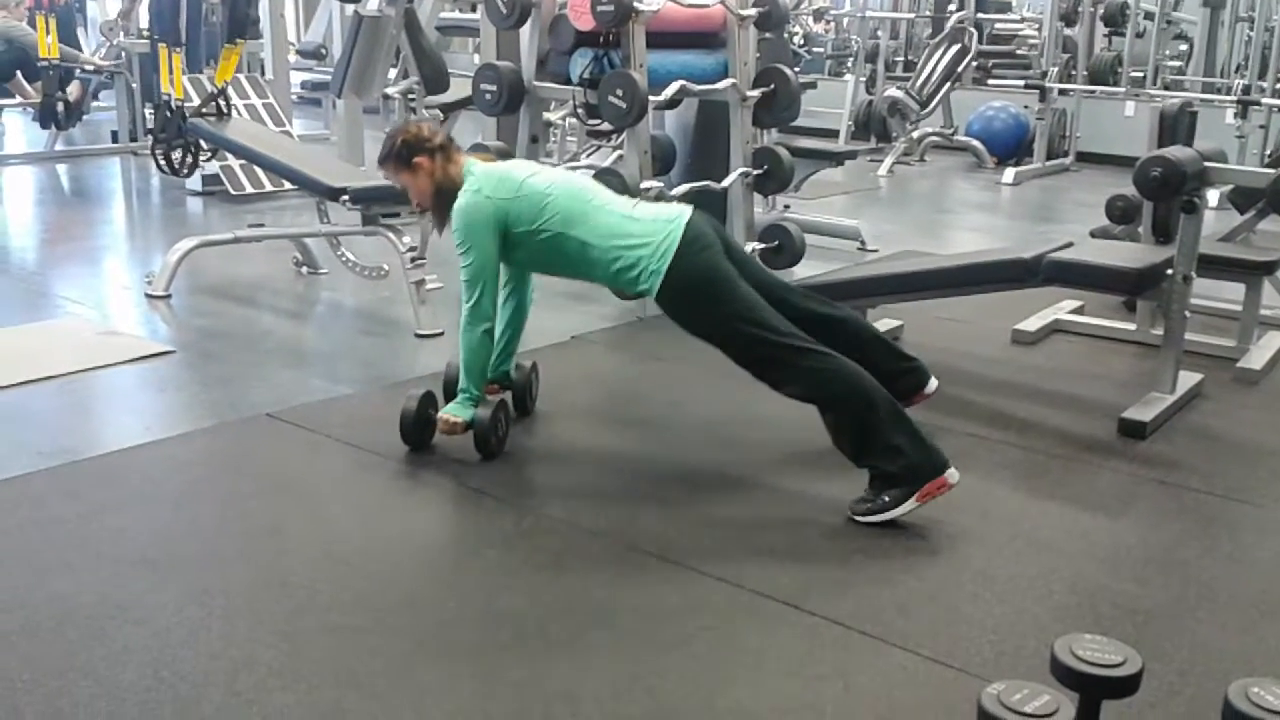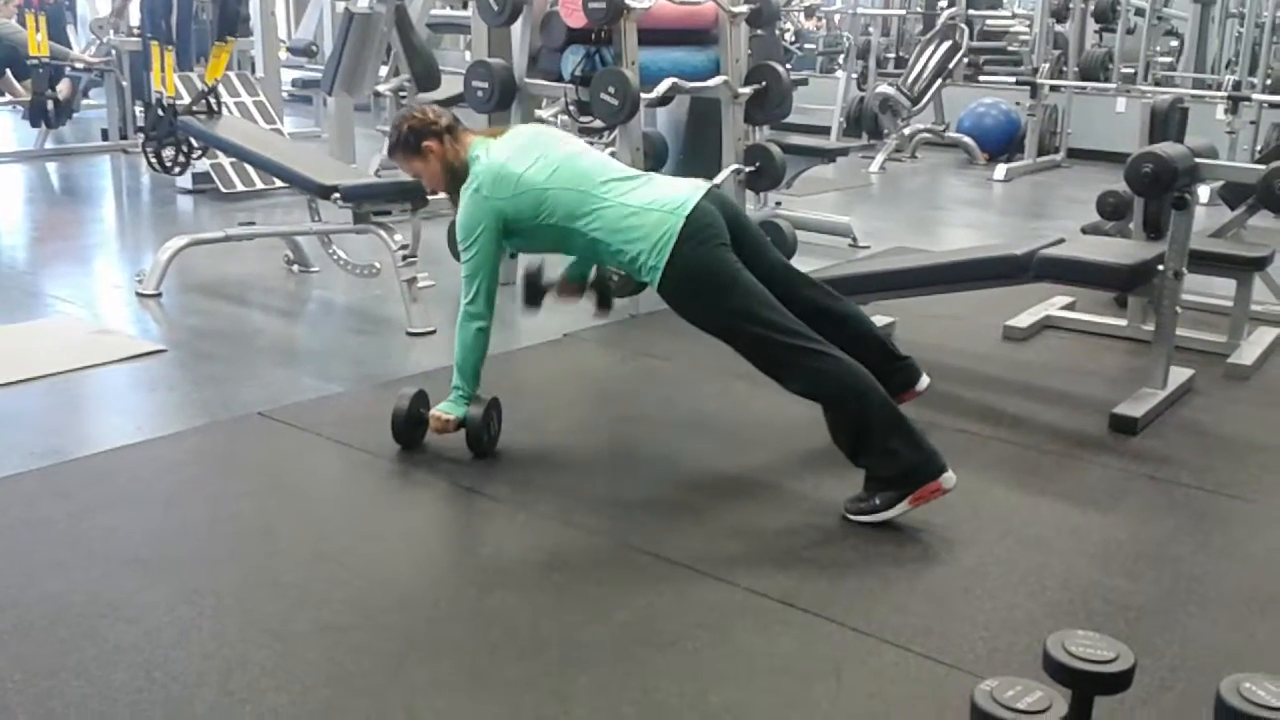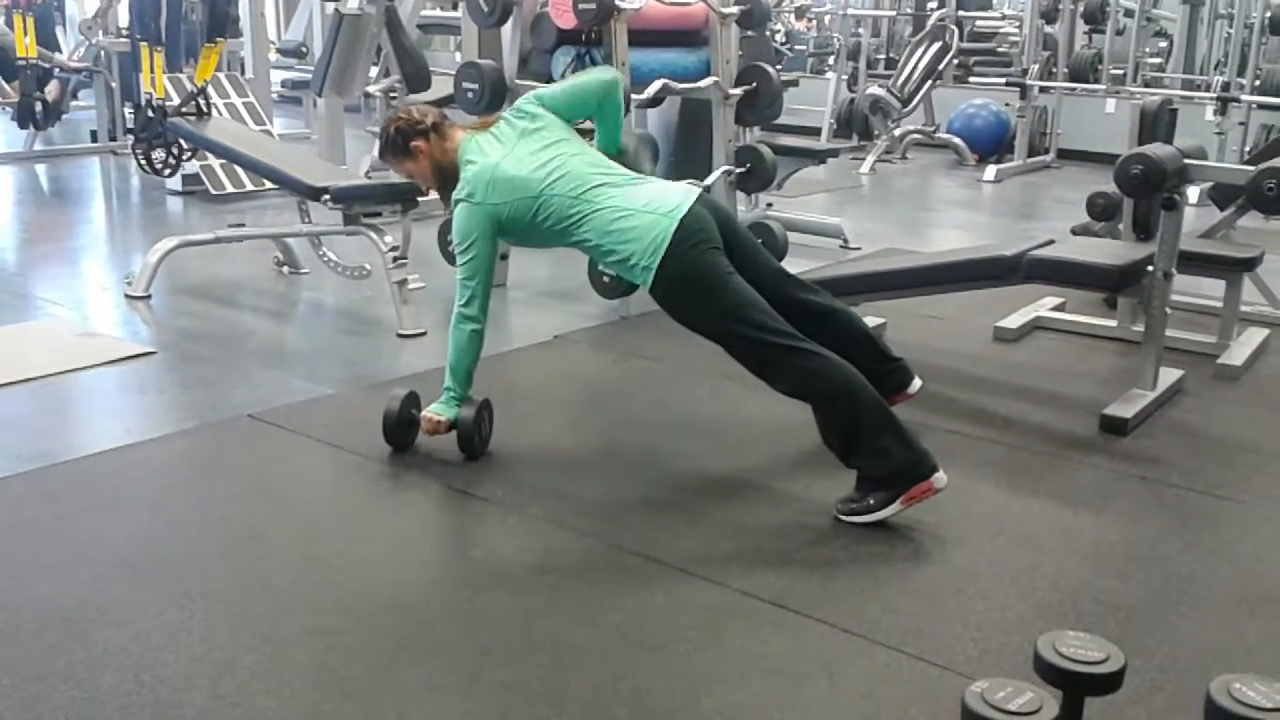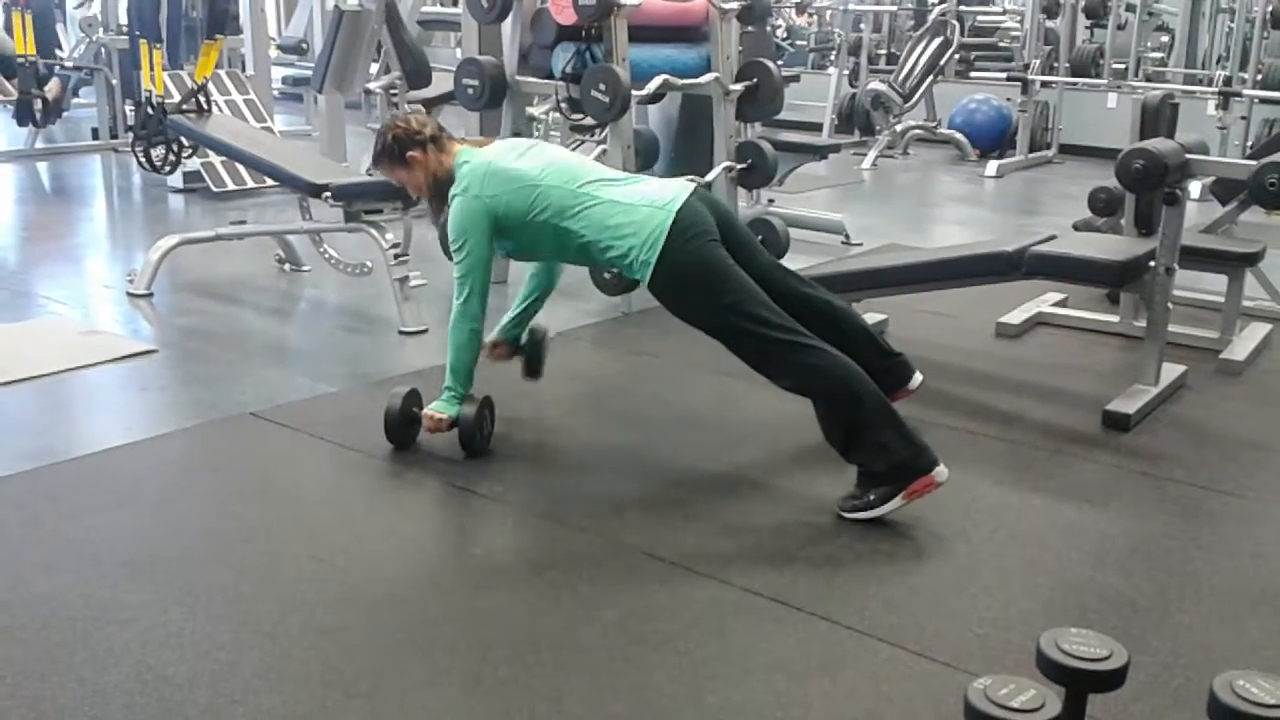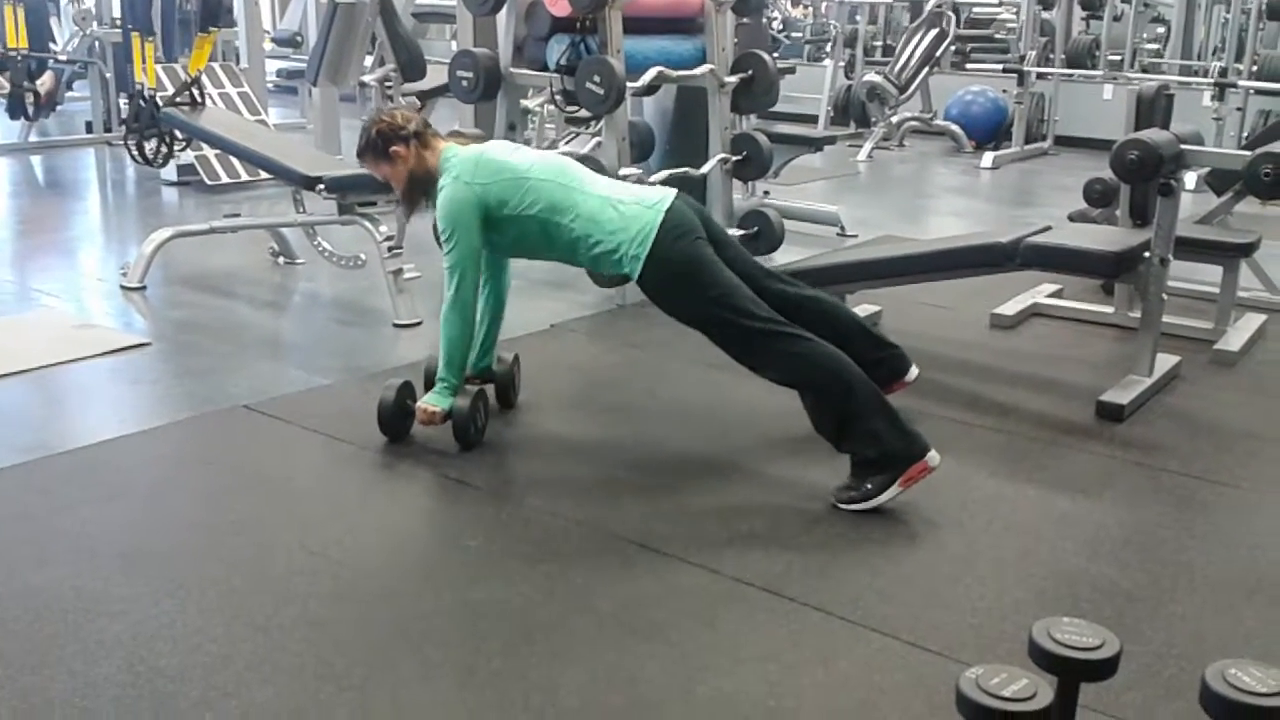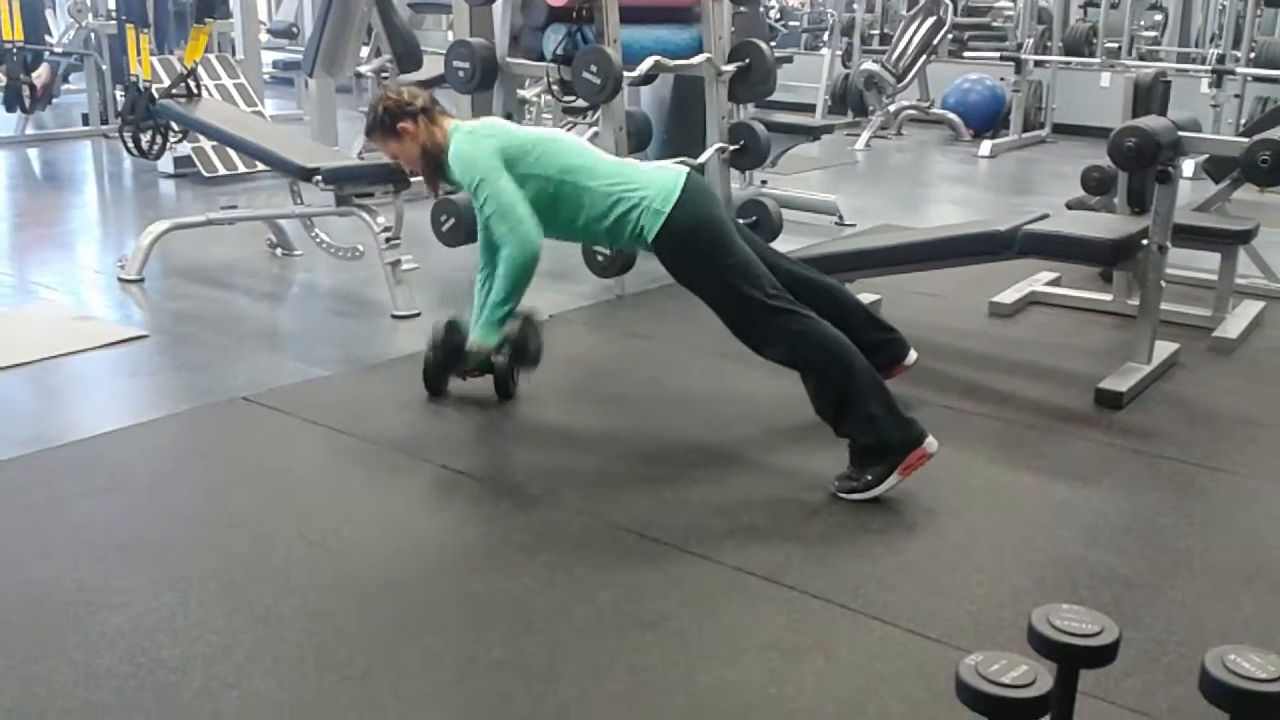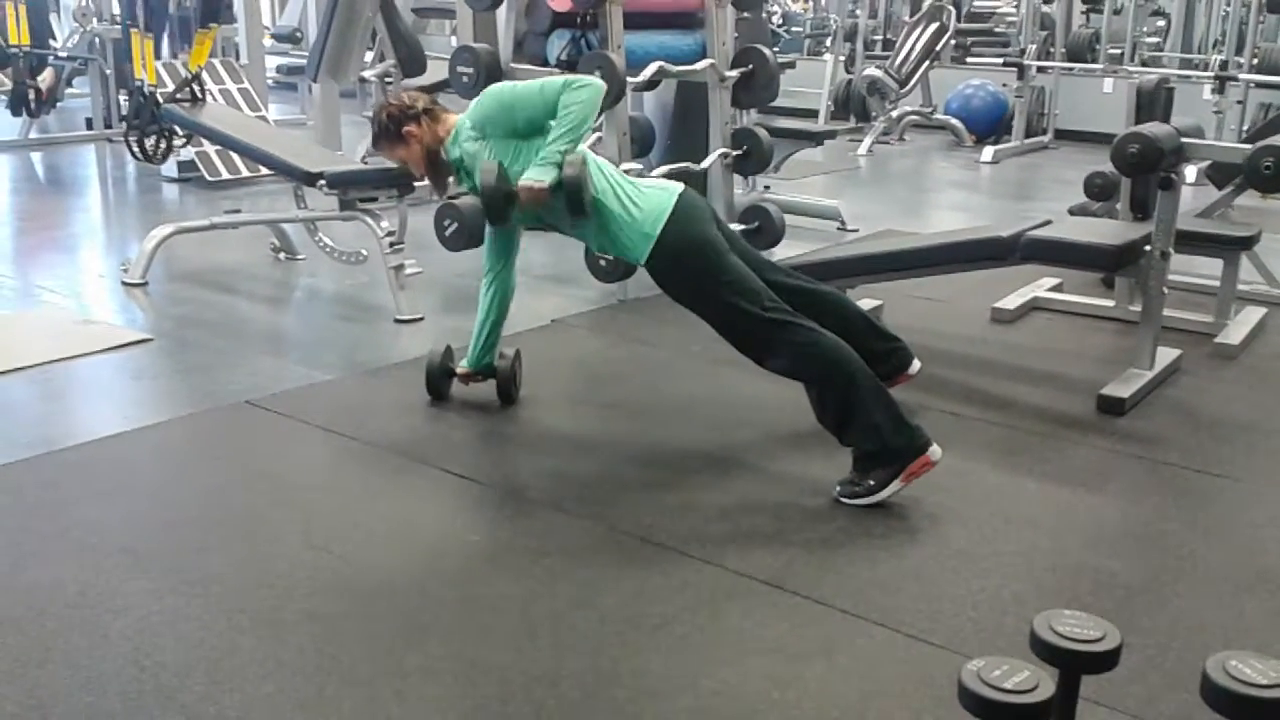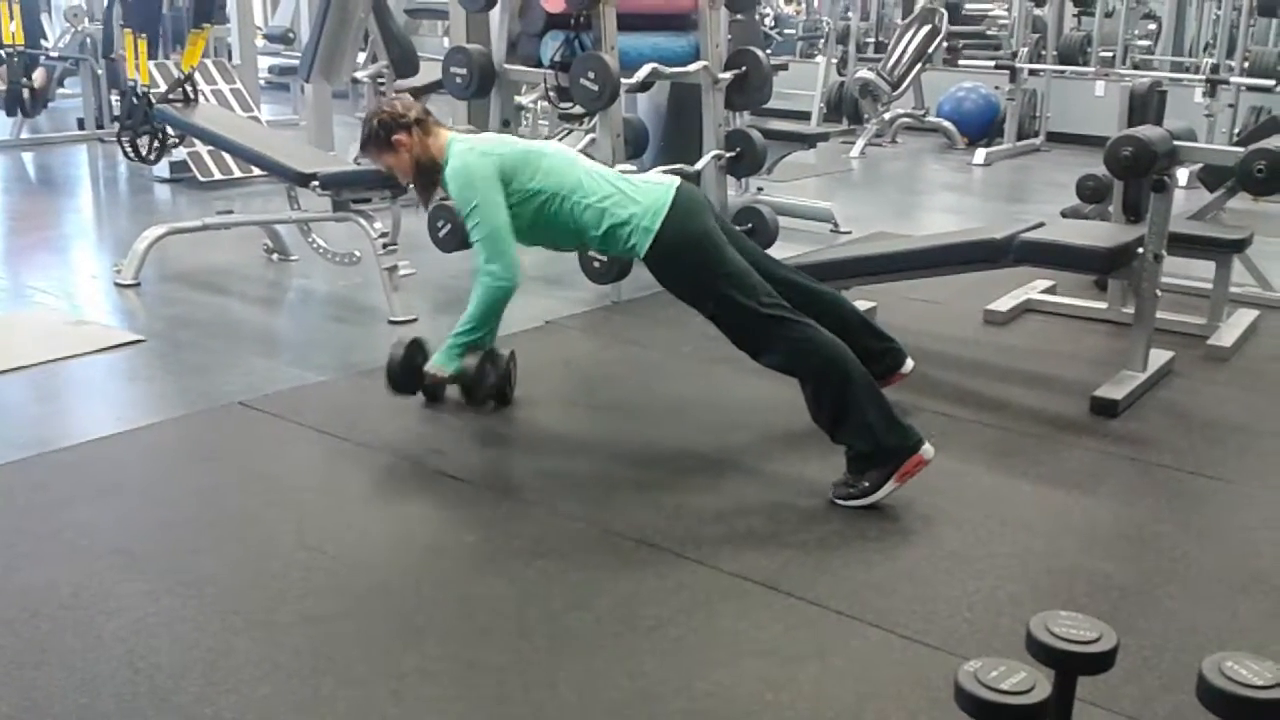
dt=0.4s
person 1, frame 1
left shoulder: (473, 205)
right shoulder: (500, 177)
left elbow: (479, 310)
right elbow: (516, 282)
left wrist: (468, 400)
right wrist: (500, 369)
left hip: (669, 266)
right hip: (686, 228)
left knee: (794, 357)
right knee: (797, 309)
left ankle: (913, 469)
right ankle: (906, 378)
person 1, frame 2
left shoulder: (480, 198)
right shoulder: (529, 133)
left elbow: (476, 305)
left wrist: (459, 399)
right wrist: (580, 268)
left hip: (677, 251)
right hip: (700, 203)
left knee: (795, 352)
right knee: (802, 298)
left ankle: (910, 472)
right ankle: (898, 377)
person 1, frame 3
left shoulder: (474, 198)
right shoulder: (522, 115)
left elbow: (471, 305)
right elbow: (608, 80)
left wrist: (452, 400)
left hip: (664, 254)
right hip: (690, 206)
left knee: (785, 352)
right knee: (792, 296)
left ankle: (901, 471)
right ankle: (891, 379)
person 1, frame 4
left shoulder: (469, 197)
right shoulder: (508, 148)
left elbow: (468, 302)
right elbow: (559, 236)
left wrist: (453, 397)
right wrist: (512, 331)
left hip: (666, 247)
right hip: (687, 203)
left knee: (784, 346)
right knee: (790, 294)
left ankle: (901, 467)
right ankle: (891, 374)
person 1, frame 5
left shoulder: (456, 191)
right shoulder: (484, 158)
left elbow: (461, 294)
right elbow: (494, 272)
left wrist: (446, 389)
right wrist: (481, 363)
left hip: (653, 249)
right hip: (668, 210)
left knee: (772, 340)
right knee: (777, 294)
left ankle: (894, 454)
right ankle: (886, 366)
person 1, frame 6
left shoulder: (468, 152)
right shoulder: (480, 146)
left elbow: (524, 245)
right elbow: (495, 256)
left wrist: (489, 328)
right wrist: (485, 337)
left hip: (668, 214)
right hip: (676, 195)
left knee: (779, 321)
right knee: (781, 281)
left ankle: (892, 444)
right ankle: (886, 352)
person 1, frame 7
left shoulder: (486, 113)
right shoulder: (475, 166)
left elbow: (587, 87)
right elbow: (499, 266)
left wrist: (547, 167)
right wrist: (479, 359)
left hip: (661, 231)
right hip: (670, 215)
left knee: (778, 332)
right knee: (783, 290)
left ankle: (896, 449)
right ankle: (889, 360)
person 1, frame 8
left shoulder: (467, 167)
right shoulder: (476, 154)
left elbow: (500, 277)
right elbow: (494, 264)
left wrist: (451, 352)
right wrist: (476, 358)
left hip: (661, 229)
right hip: (670, 203)
left knee: (776, 329)
right knee: (779, 288)
left ankle: (889, 450)
right ankle: (883, 360)
